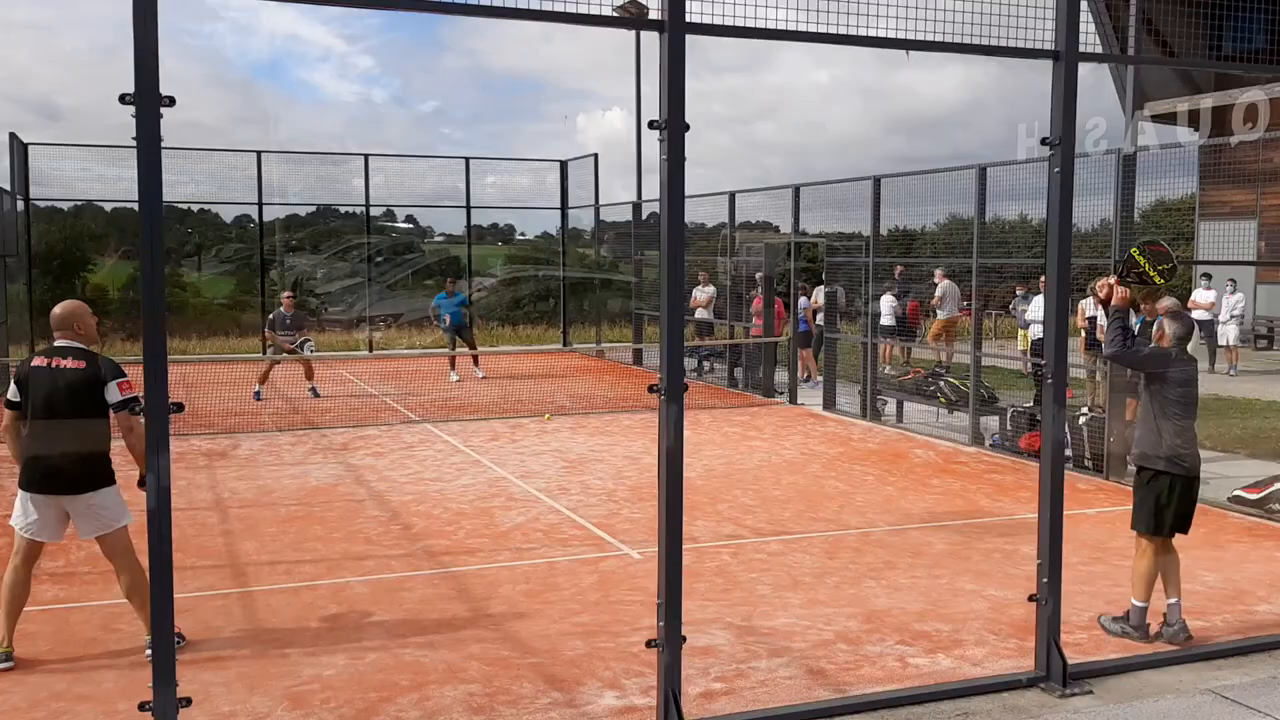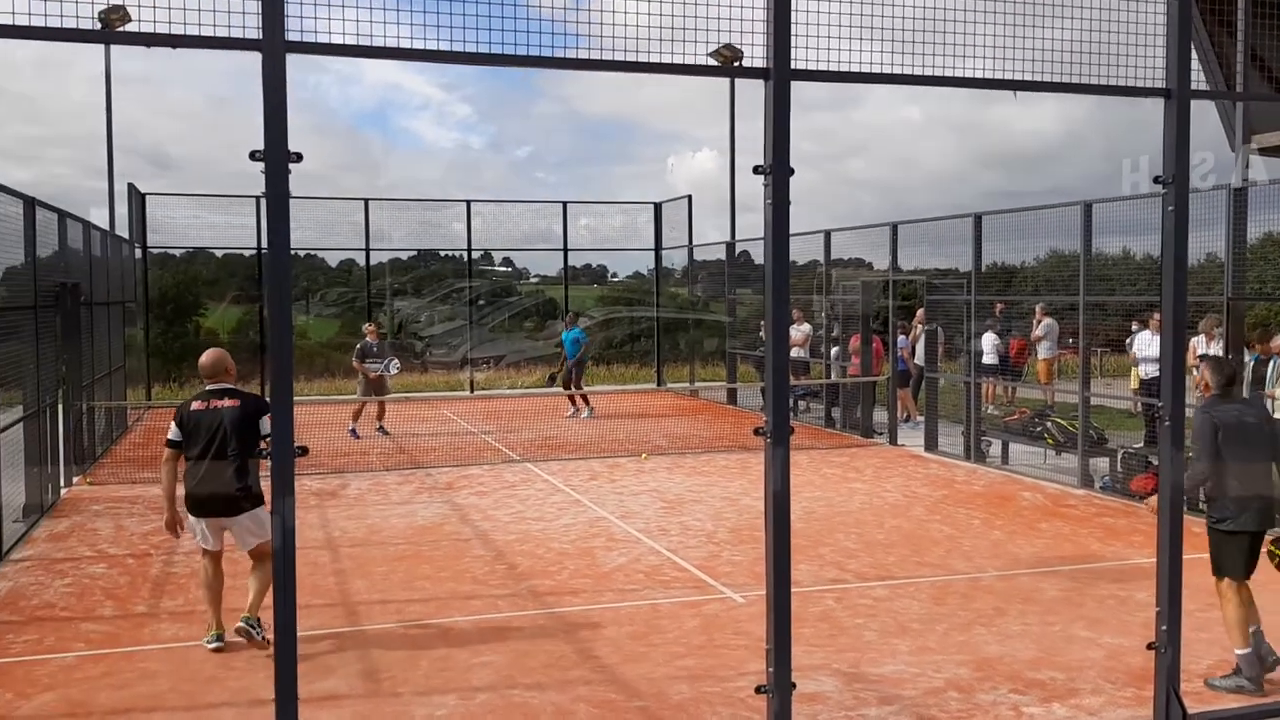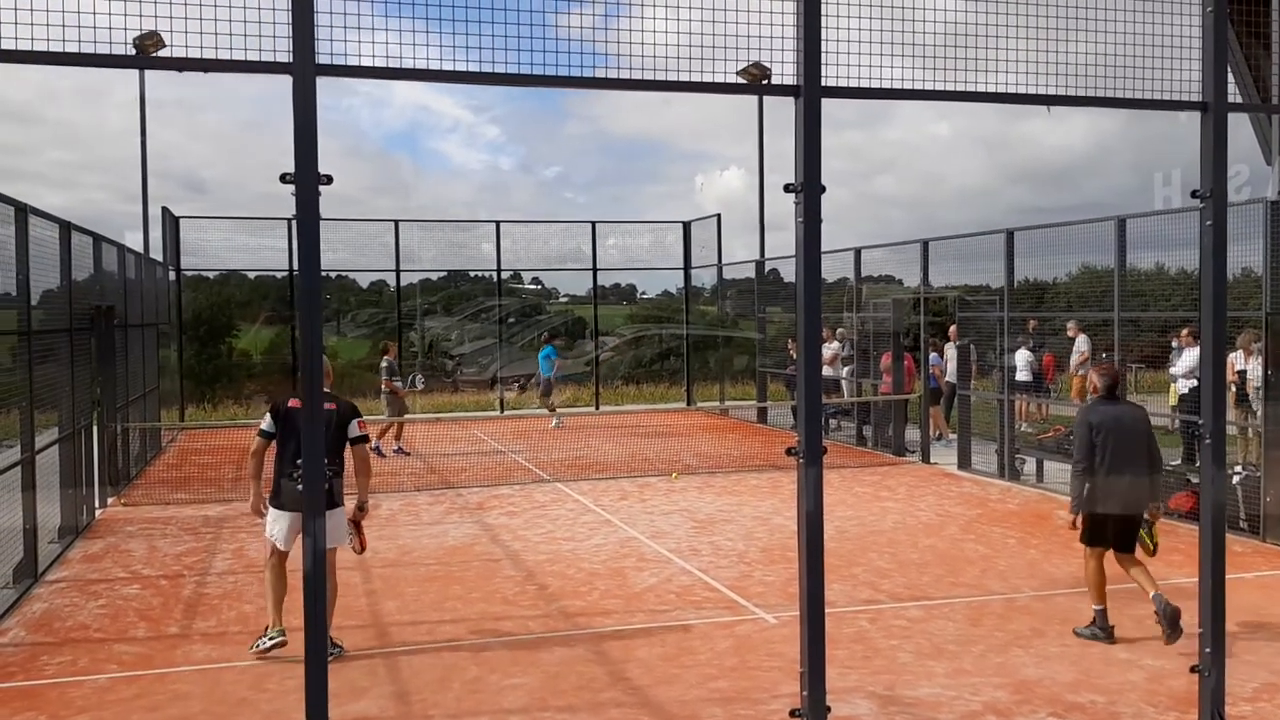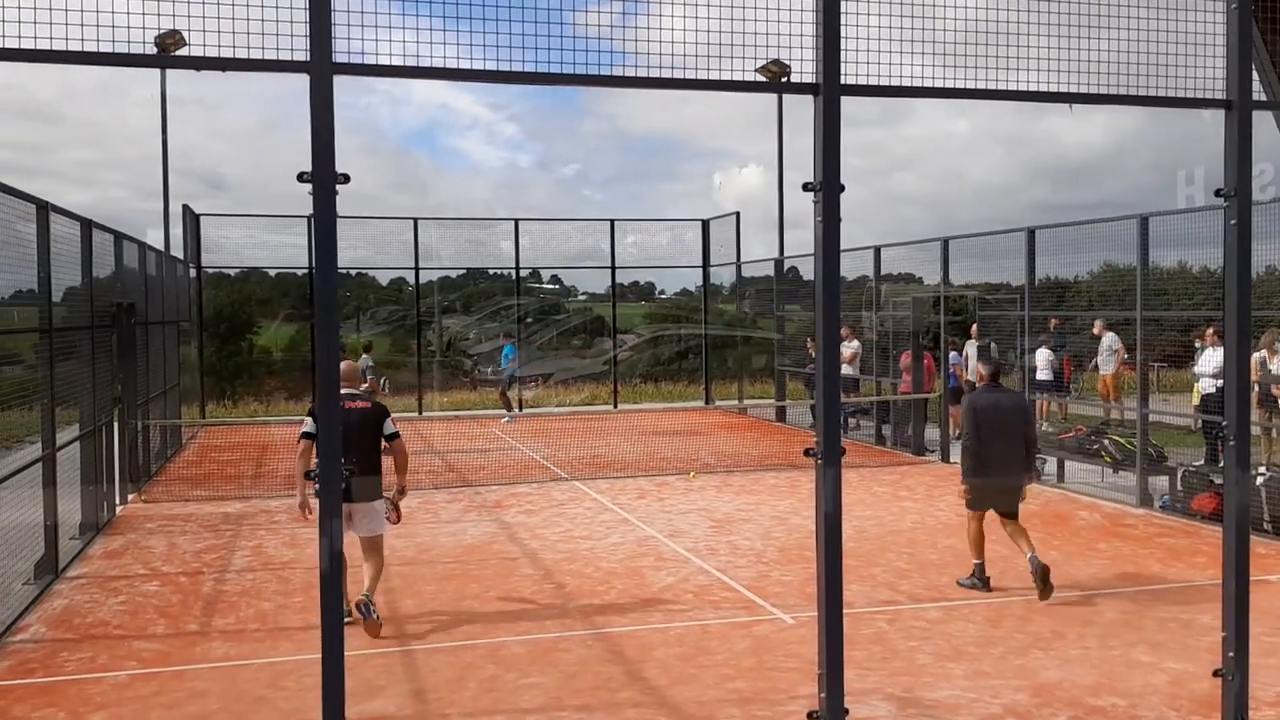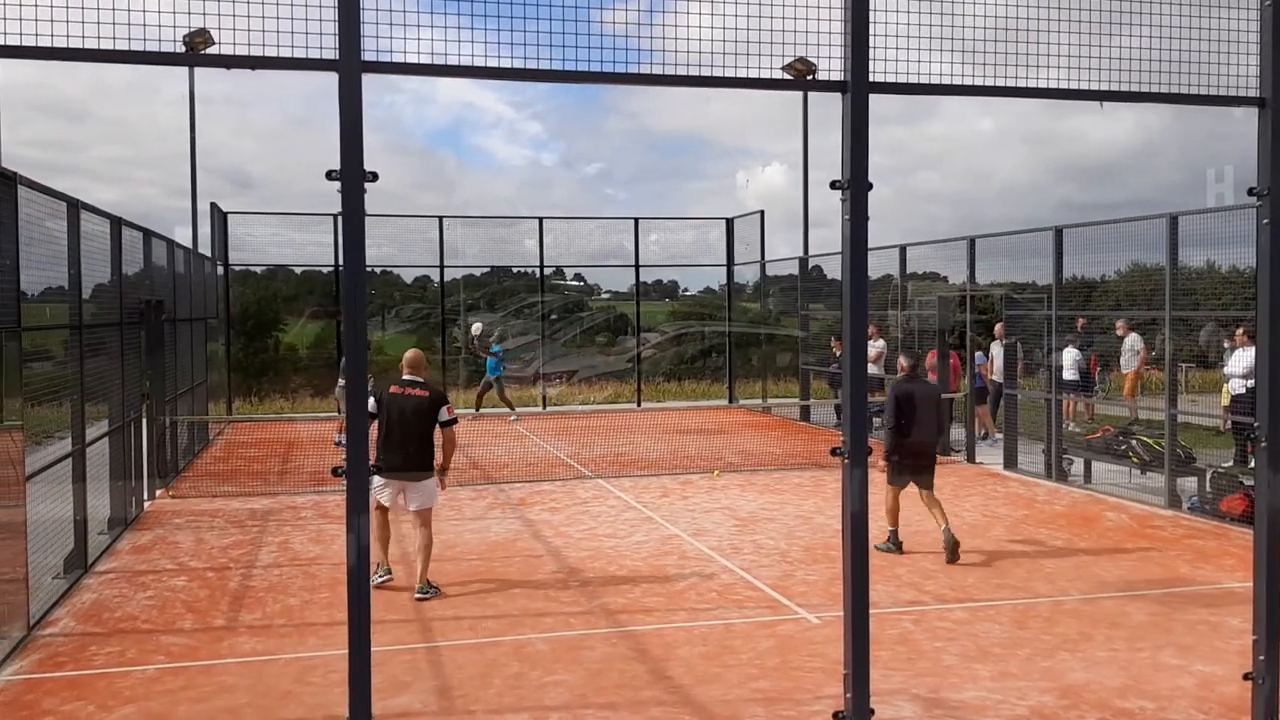
dt=1s
person 1, frame 1
right shoulder: (104, 369)
right elbow: (129, 427)
right wrist: (149, 472)
left hip: (37, 480)
right hip: (91, 480)
right knee: (123, 556)
right ankle: (154, 635)
person 1, frame 2
left shoulder: (186, 410)
right shoulder: (255, 405)
left elbow: (169, 462)
left wrist: (169, 508)
left hip: (200, 502)
right hip: (243, 499)
left knee: (211, 558)
right knee: (264, 558)
left ankle: (215, 630)
right ankle: (250, 616)
person 1, frame 3
left shoulder: (281, 407)
right shoulder: (346, 410)
left elbow: (256, 452)
right elbow: (361, 458)
left wrist: (255, 492)
right wrist: (362, 500)
left hip: (284, 499)
right hip: (327, 500)
left knee: (276, 560)
right knee: (326, 568)
left ankle: (274, 629)
right ankle: (324, 641)
person 1, frame 4
left shoulder: (319, 409)
right shoulder: (378, 409)
left elbow: (303, 452)
right elbow: (399, 450)
left wrist: (301, 493)
right wrist: (401, 483)
right hip: (368, 489)
right knee: (372, 552)
left ankle: (343, 606)
right ankle: (367, 597)
person 1, frame 5
left shoulder: (382, 393)
right shoulder: (437, 397)
right elbow: (450, 438)
right wrist: (444, 468)
left hip: (386, 468)
right hip: (421, 471)
left knee: (380, 512)
right knee: (423, 526)
left ankle: (382, 567)
right ankle: (422, 583)
person 2, frame 1
left shoulder: (1163, 359)
right shoulder: (1184, 362)
left elbow: (1114, 351)
right elbow: (1130, 347)
left wrist: (1118, 308)
right wrist: (1114, 306)
left hip: (1160, 466)
right hip: (1184, 466)
left knee: (1147, 543)
right knee: (1163, 542)
left ankle: (1135, 621)
right ankle: (1174, 621)
person 2, frame 2
left shoulder: (1207, 414)
left elbow: (1202, 470)
left wrist: (1163, 498)
left hip: (1230, 511)
left knee: (1229, 587)
right knee: (1231, 578)
left ankle: (1248, 672)
person 2, frame 3
left shoulder: (1089, 415)
right shoulder: (1138, 412)
left elbow: (1082, 465)
right elbow: (1155, 460)
left wrist: (1076, 508)
right wrist: (1154, 499)
left hip: (1102, 501)
right hip: (1136, 500)
left knee: (1093, 556)
right knee: (1127, 558)
left ankle: (1101, 624)
right ankle: (1162, 606)
person 2, frame 4
left shoulder: (974, 400)
right shoulder: (1018, 400)
left elbow: (969, 443)
right elbow: (1031, 439)
left wrist: (966, 479)
right wrist: (1029, 470)
left hip: (984, 473)
right hip: (1014, 474)
left knee: (975, 518)
right knee: (1011, 523)
left ankle: (980, 575)
right ankle: (1036, 564)
person 2, frame 5
left shoulder: (897, 388)
right shoulder: (932, 389)
left elbow: (891, 424)
right elbow: (943, 424)
left wrist: (886, 453)
left hip: (901, 451)
right hip: (926, 452)
left knee: (892, 492)
right knee: (928, 496)
left ankle: (893, 541)
right ankle: (948, 535)
